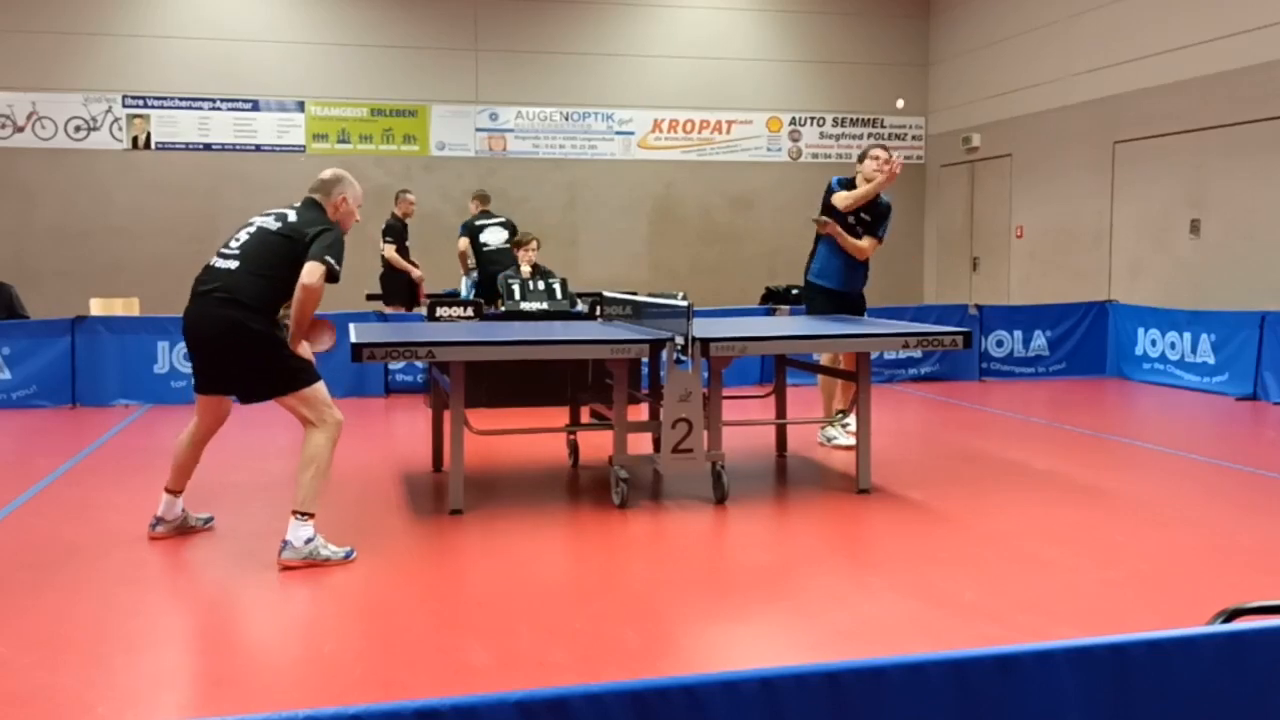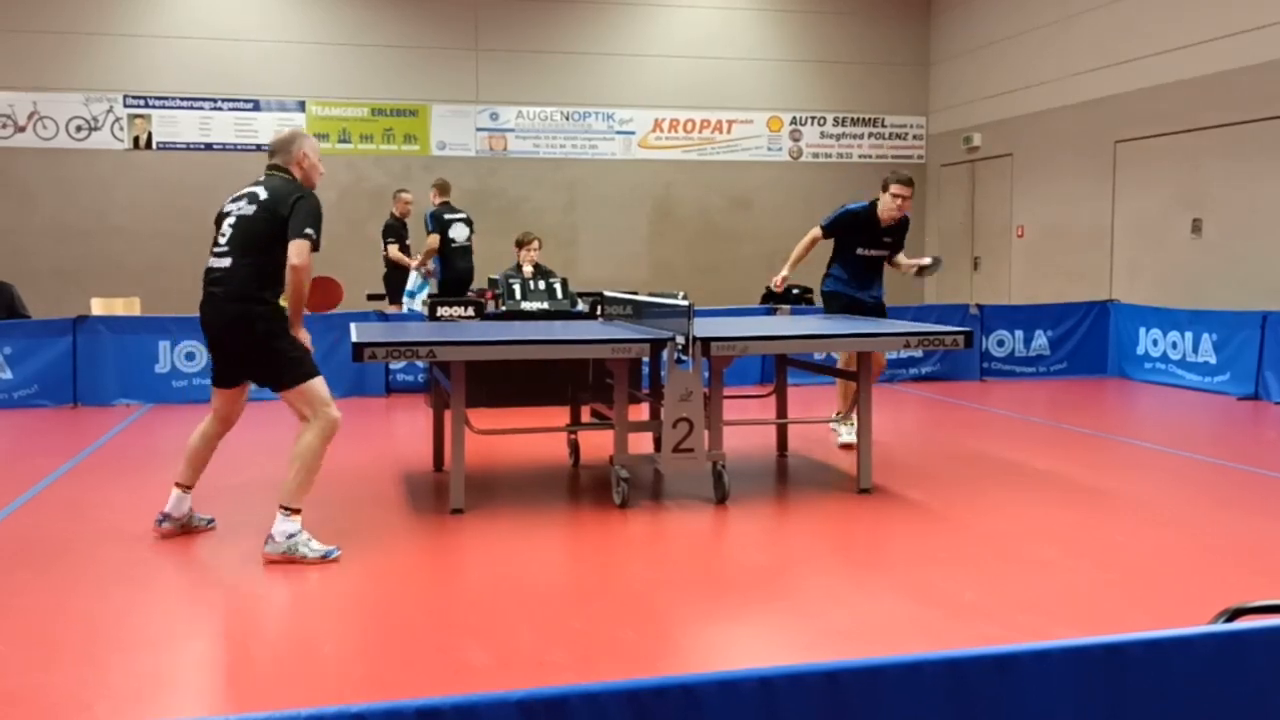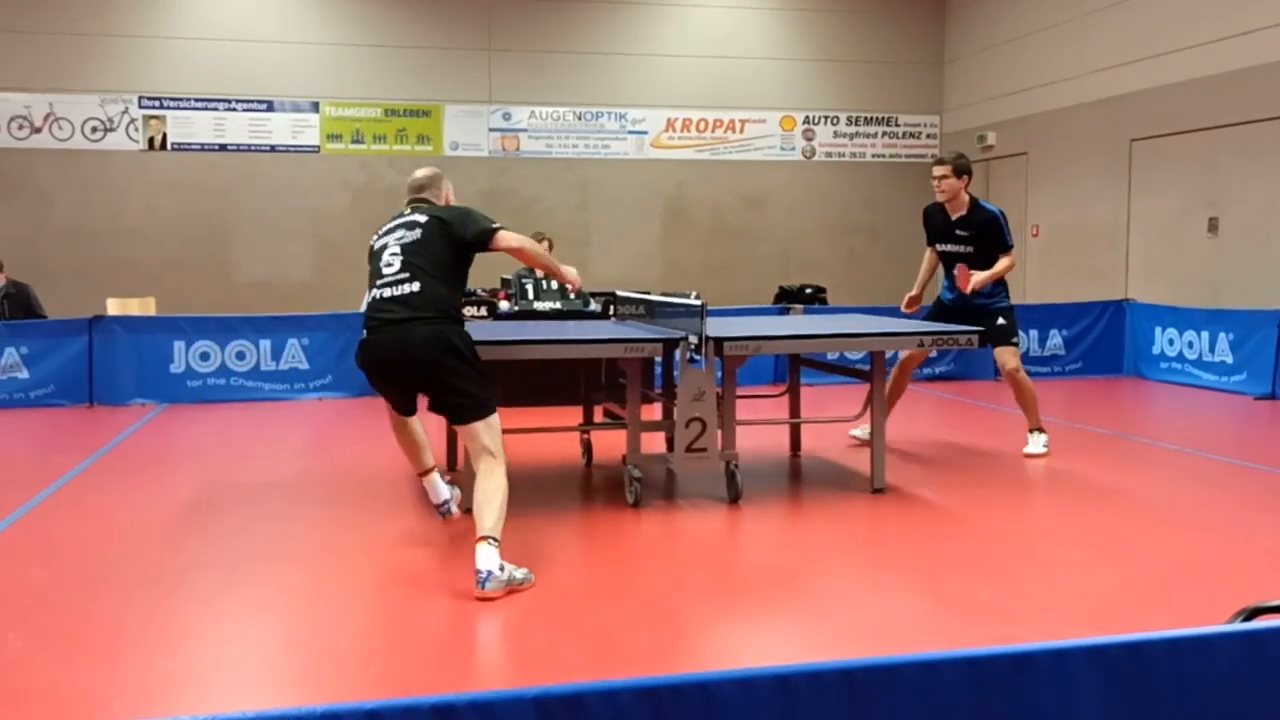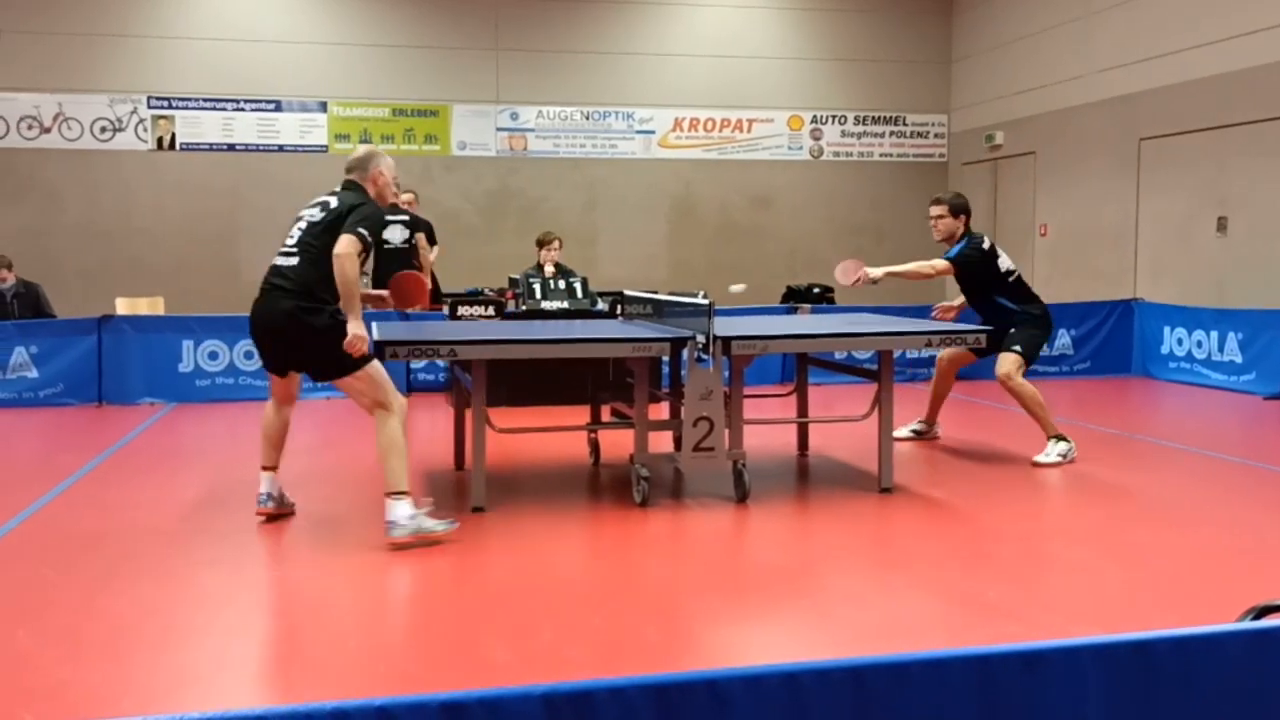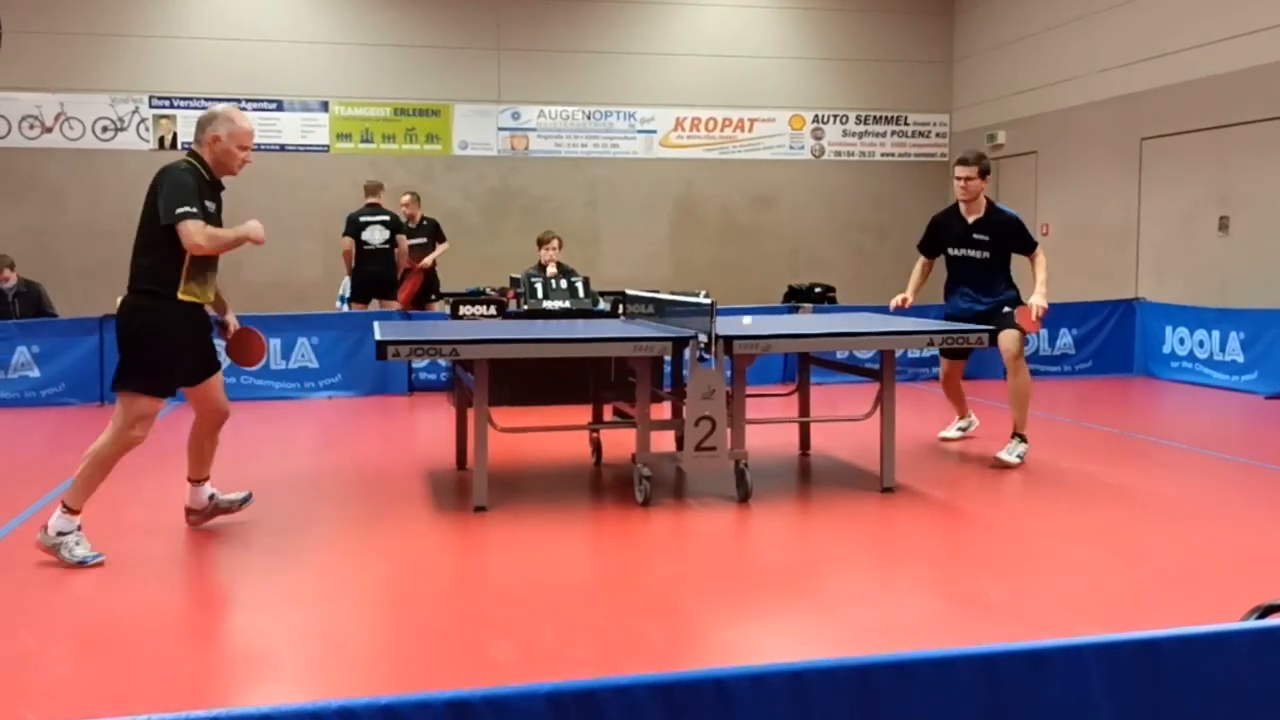
dt=0.7s
person 1, frame 1
left shoulder: (274, 218)
right shoulder: (327, 233)
right elbow: (310, 283)
left wrist: (285, 328)
right wrist: (297, 340)
left hip: (200, 316)
right hip: (240, 324)
left knee: (208, 418)
right knee: (324, 421)
left ankle: (169, 514)
right ankle: (300, 539)
person 1, frame 2
left shoulder: (242, 197)
right shoulder: (301, 198)
right elbow: (297, 263)
right wrist: (296, 324)
left hip: (217, 314)
right hip: (254, 319)
left knee: (224, 414)
right knee: (322, 416)
left ankle: (176, 510)
right ankle: (285, 532)
person 1, frame 3
left shoulder: (381, 237)
right shoulder: (450, 218)
right elbow: (513, 243)
right wrist: (559, 272)
left hip: (379, 347)
right hip: (438, 343)
left knee: (400, 411)
right knee: (489, 457)
left ankle: (438, 492)
right ankle: (489, 565)
person 1, frame 4
left shoulder: (322, 206)
right shoulder: (368, 210)
right elbow: (343, 254)
left wrist: (370, 298)
right wrist: (355, 319)
left hip: (266, 313)
right hip: (305, 316)
left knee: (282, 398)
right knee: (390, 406)
left ankle: (269, 493)
right ankle: (402, 514)
person 1, frame 5
left shoulder: (207, 186)
right shoulder: (179, 177)
right elbow: (196, 243)
left wrist: (225, 310)
right wrist: (245, 232)
left hip: (188, 319)
right hip: (155, 318)
left knee: (214, 412)
right knee: (131, 430)
left ankle: (200, 499)
right ankle: (61, 526)
person 2, frame 1
left shoulder: (883, 207)
right shoulder: (839, 185)
left elbow: (864, 251)
right elbow: (843, 203)
left wrist: (834, 231)
right wrist: (880, 183)
left hip: (852, 289)
right hip: (822, 284)
left knee: (853, 354)
right knee: (831, 352)
left ankle: (844, 413)
right ankle: (827, 427)
person 2, frame 2
left shoulder: (902, 224)
right shoulder: (852, 214)
right elbow: (814, 236)
left wrist: (909, 264)
right wrist: (787, 269)
left hip: (872, 296)
right hip: (840, 291)
left knee: (878, 362)
right knee: (851, 350)
left ankle: (846, 413)
right ankle: (843, 421)
person 2, frame 3
left shoulder: (990, 216)
right shoulder: (931, 214)
left elbow: (1008, 259)
left wrist: (985, 276)
right wrist: (917, 290)
left hip: (991, 303)
right hip: (950, 302)
left knee: (1010, 367)
right knee: (908, 358)
left ankle: (1036, 431)
person 2, frame 4
left shoulder: (970, 249)
right shoulder: (966, 247)
left elbow: (933, 269)
left wrist: (885, 271)
right wrist: (960, 304)
left hip: (1029, 321)
right hip: (1001, 322)
left knee: (1006, 373)
right knee: (946, 360)
left ankle: (1059, 440)
right ankle: (928, 424)
person 2, frame 5
left shoulder: (1006, 221)
right shoulder: (941, 222)
left elbow: (1036, 255)
right elbow: (925, 262)
left wrist: (1039, 291)
right wrist: (909, 295)
left hip: (1000, 302)
right hip: (958, 308)
left knee: (1011, 352)
right knee: (949, 375)
left ankle: (1019, 439)
right ankle: (965, 418)
